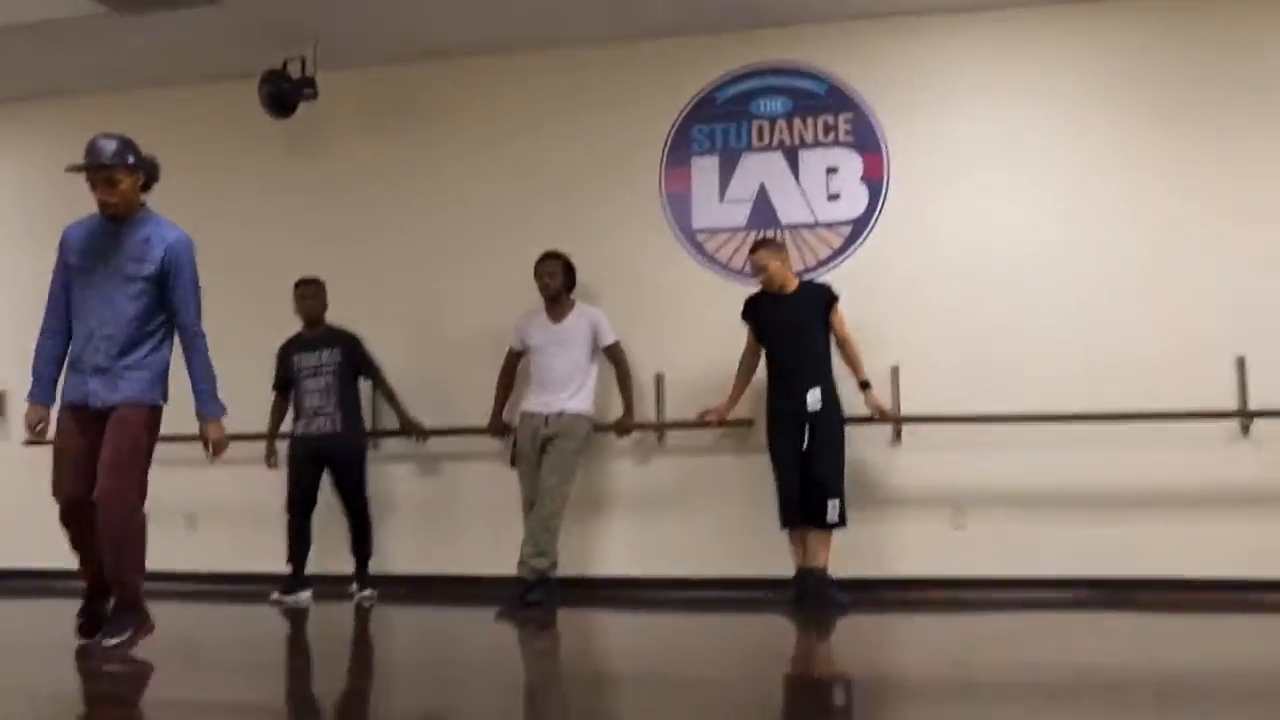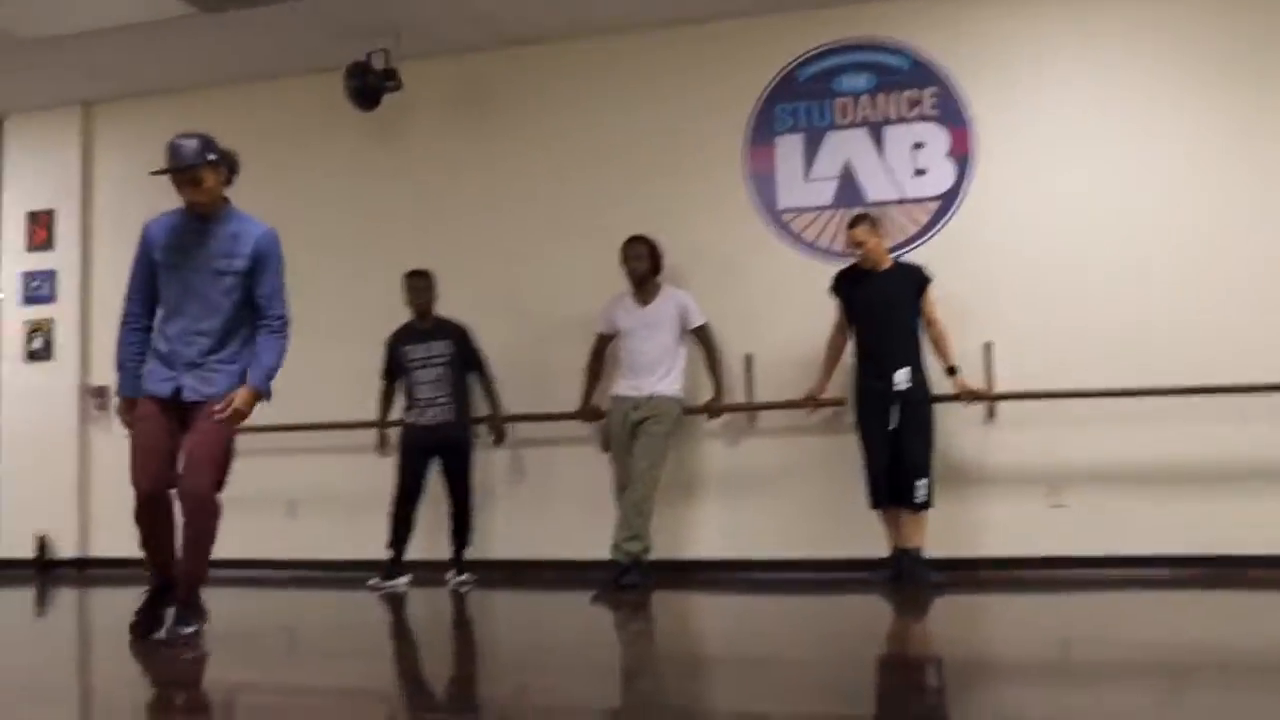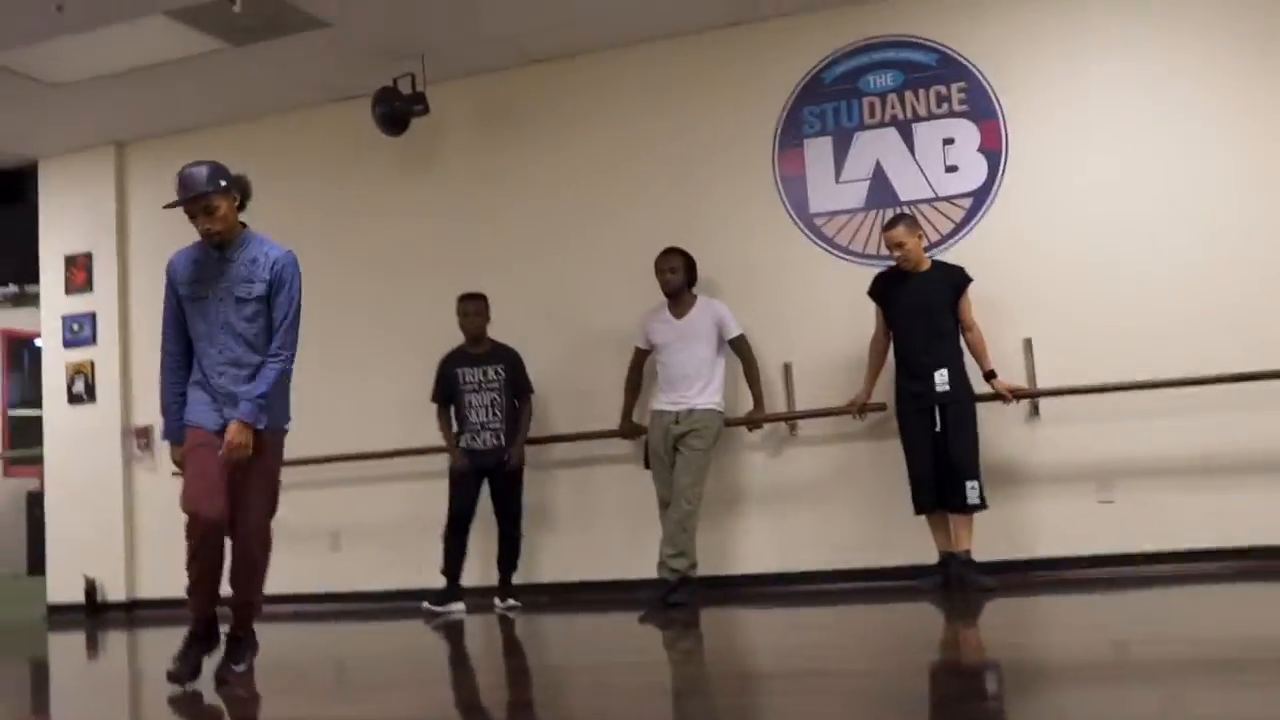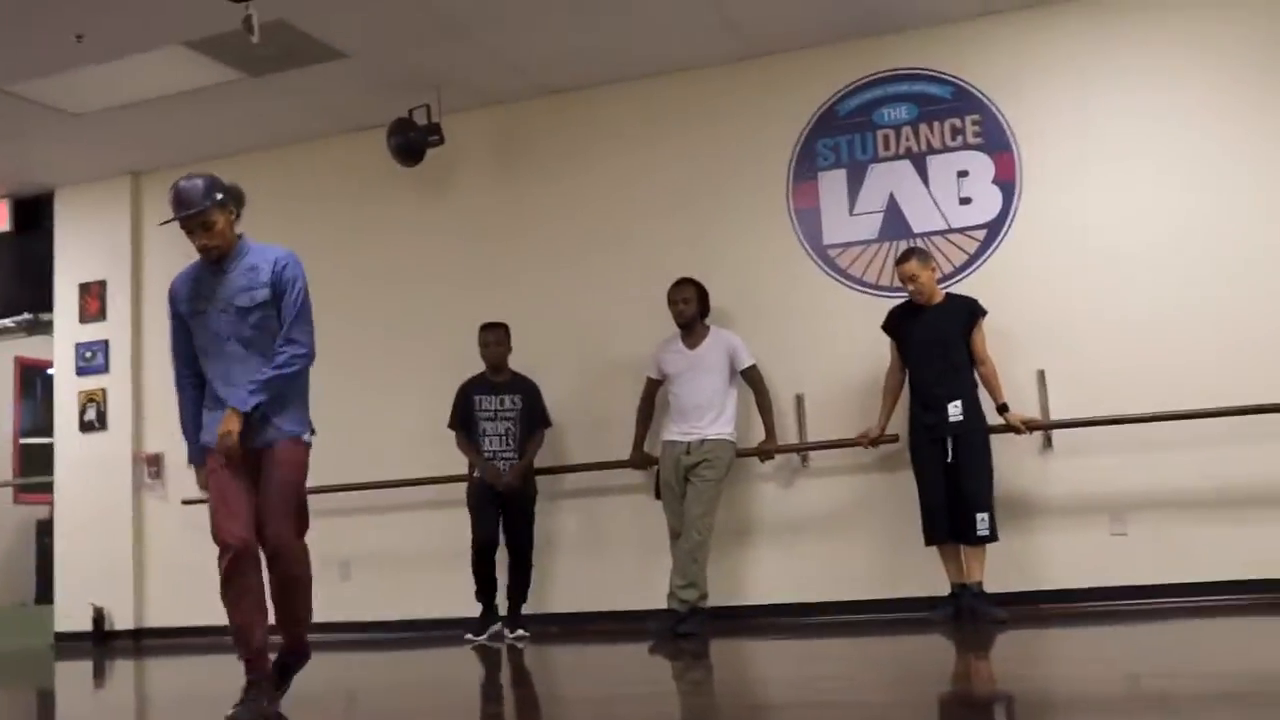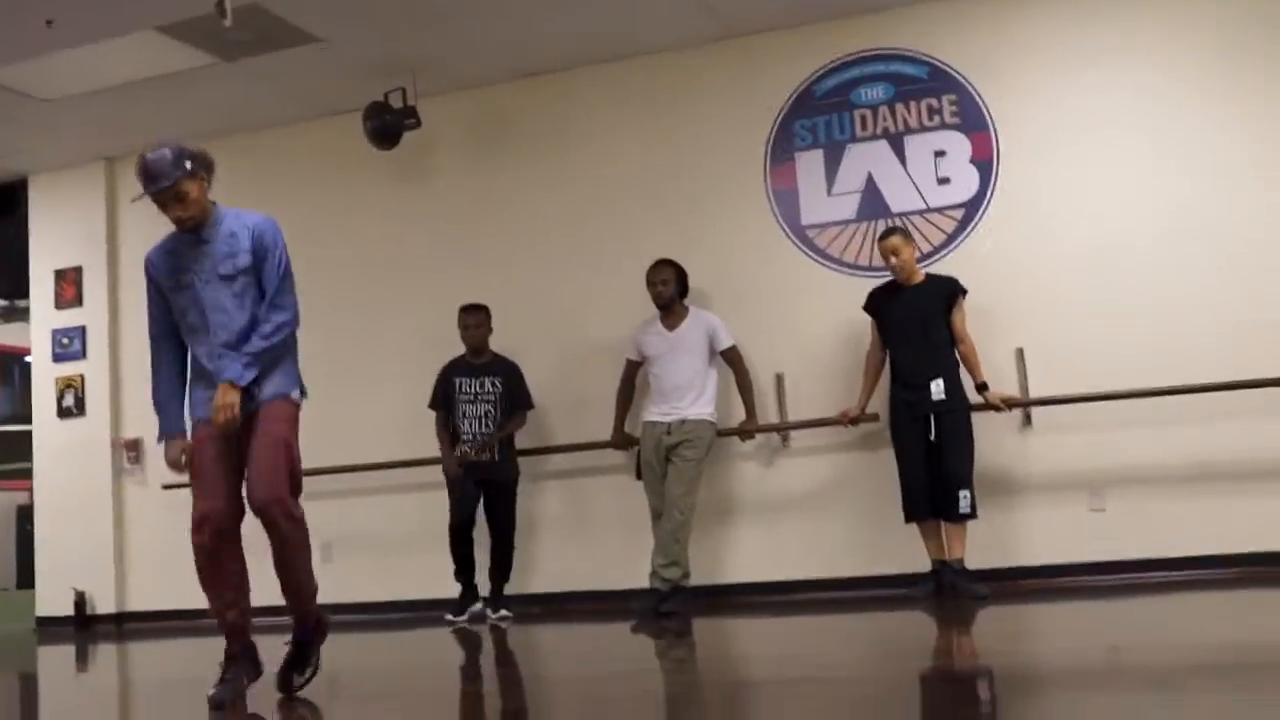
dt=0.2s
person 1, frame 1
left shoulder: (170, 244)
right shoulder: (75, 238)
left elbow: (191, 332)
right elbow: (56, 323)
left wrist: (210, 410)
right wrist: (40, 394)
left hip: (135, 392)
right hip: (80, 392)
left knee: (118, 498)
right knee: (71, 497)
left ankle: (131, 608)
right ankle: (98, 592)
person 1, frame 2
left shoulder: (257, 239)
right shoulder: (158, 233)
left elbow: (272, 323)
right elbow: (137, 316)
left wrist: (255, 385)
right wrist: (127, 387)
left hip: (218, 385)
right hip: (159, 384)
left knee: (198, 490)
right knee: (149, 488)
left ankle: (189, 596)
right ankle: (162, 583)
person 1, frame 3
left shoulder: (277, 262)
right shoulder: (181, 268)
left elbow: (282, 351)
right elbow: (175, 356)
left wrist: (248, 417)
right wrist: (174, 430)
left hip: (258, 418)
right hip: (203, 415)
left knee: (251, 528)
right knee: (203, 517)
left ankle: (242, 633)
right ankle: (202, 625)
person 1, frame 4
left shoulder: (279, 265)
right shoulder: (183, 289)
left elbow: (299, 350)
right elbow: (188, 376)
left wrist: (244, 408)
right wrist: (196, 449)
left hip: (279, 428)
right hip: (223, 434)
left knee: (282, 542)
right knee: (235, 544)
left ankle: (293, 648)
person 1, frame 5
left shoulder: (257, 231)
right shoulder: (159, 261)
left elbow: (283, 316)
right elbow: (166, 350)
left wrist: (237, 380)
right wrist: (171, 427)
left hip: (267, 391)
right hip: (210, 408)
left knee: (271, 501)
right knee: (211, 523)
left ankle: (307, 624)
right ankle: (239, 651)
person 2, frame 1
left shoulder: (819, 295)
right shoulder: (757, 306)
left elbow: (844, 341)
right elbow: (751, 356)
left wrist: (866, 389)
right wrist: (729, 404)
left hip: (822, 406)
right hip: (782, 410)
left knee: (825, 486)
right knee: (791, 493)
left ankle: (820, 575)
right ankle: (802, 575)
person 2, frame 2
left shoulder: (912, 276)
right shoulder: (847, 281)
left elbow: (932, 325)
right elbow: (840, 333)
left wrist: (953, 374)
right wrist: (821, 383)
left hip: (910, 386)
right hip: (871, 389)
left knee: (914, 468)
right knee: (881, 471)
left ankle: (914, 556)
right ankle: (897, 554)
person 2, frame 3
left shoulder: (952, 277)
right shoulder: (884, 284)
left elbow: (969, 329)
right elbow: (881, 339)
left wrist: (992, 377)
right wrist: (866, 391)
left hip: (952, 388)
right hip: (911, 394)
left knee: (961, 469)
right knee: (925, 477)
left ankle: (963, 560)
right ankle: (945, 559)
person 2, frame 4
left shoulder: (965, 308)
right shoulder: (898, 319)
left elbow: (982, 362)
right elbow: (896, 372)
left wrist: (1005, 409)
right wrist: (880, 424)
left hip: (966, 420)
right hip: (924, 427)
left knee: (974, 501)
right knee: (937, 508)
left ankle: (975, 592)
right ankle: (957, 591)
person 2, frame 5
left shoulder: (946, 288)
right shoulder: (879, 299)
left elbow: (962, 341)
right elbow: (877, 352)
left wrist: (984, 388)
right wrist: (861, 404)
left hip: (948, 400)
right hip: (905, 406)
left knee: (955, 479)
right knee: (917, 486)
left ankle: (957, 568)
right ankle: (938, 567)
person 3, frame 1
left shoulder: (591, 317)
right shoulder: (528, 322)
left elbow: (619, 362)
right elbow: (509, 368)
left wrist: (628, 412)
right wrist: (496, 415)
left hip: (572, 417)
right hip: (531, 416)
left knee: (550, 498)
right knee: (532, 500)
left ankle: (532, 574)
right ankle: (541, 576)
person 3, frame 2
left shoulder: (678, 300)
right shoulder: (616, 306)
left elbow: (708, 344)
right elbow: (598, 352)
left wrist: (718, 394)
right wrist: (587, 400)
left hip: (662, 400)
right hip: (622, 400)
left knee: (642, 481)
right knee: (625, 483)
left ankle: (627, 557)
right ankle: (634, 557)
person 3, frame 3
left shoulder: (715, 311)
right shoulder: (651, 320)
left elbow: (746, 355)
right elbow: (636, 368)
left wrist: (758, 405)
right wrist: (626, 417)
left hip: (702, 414)
right hip: (661, 415)
left knee: (685, 498)
right knee: (668, 500)
left ankle: (673, 575)
right ankle: (681, 574)
person 3, frame 4
left shoulder: (727, 342)
right shoulder: (664, 350)
left elbow: (758, 385)
right elbow: (648, 398)
left wrist: (770, 436)
right wrist: (638, 447)
left hip: (714, 444)
right hip: (673, 445)
left knee: (696, 528)
right knee: (678, 530)
left ankle: (681, 605)
right ankle: (692, 605)
person 3, frame 5
left shoulder: (706, 322)
right shoulder: (643, 332)
left elbow: (738, 366)
right elbow: (628, 379)
left wrist: (751, 416)
right wrist: (618, 428)
left hip: (694, 425)
right hip: (653, 426)
left knee: (677, 507)
right knee: (659, 510)
left ankle: (664, 584)
right ankle: (675, 584)
person 4, frame 1
left shoulder: (345, 342)
right shoulder: (288, 350)
left elbow: (377, 378)
right elbow: (281, 397)
left wrist: (403, 416)
right wrist: (271, 439)
left hip: (346, 439)
right hip: (304, 442)
left knee: (356, 507)
right knee: (298, 508)
left ankle: (362, 575)
right ankle: (297, 579)
person 4, frame 2
left shoulder: (455, 332)
right shoulder: (399, 339)
left elbow: (480, 372)
right elbow: (389, 384)
left wrist: (495, 414)
right wrist: (381, 427)
left hip: (455, 428)
right hip: (416, 430)
left knee: (460, 495)
right knee: (406, 495)
left ankle: (458, 561)
right ankle: (396, 564)
person 4, frame 3
left shoulder: (508, 357)
right shoulder: (450, 363)
left elbow: (525, 403)
right elbow: (443, 410)
left wrist: (519, 444)
right wrist: (452, 449)
left hip: (505, 454)
right hip: (467, 455)
left knee: (509, 520)
right knee: (458, 518)
left ankle: (505, 587)
right ankle: (451, 591)
person 4, frame 4
left shoulder: (526, 388)
right shoulder: (469, 390)
left elbow: (538, 434)
right elbow: (461, 436)
left wrist: (519, 469)
right wrist: (484, 466)
left hip: (519, 483)
right hip: (482, 482)
left knee: (521, 550)
right knee: (483, 545)
left ankle: (514, 615)
right ankle: (488, 612)
person 4, frame 5
left shoulder: (508, 370)
right shoulder: (450, 372)
left elbow: (521, 416)
right elbow: (441, 418)
left wrist: (493, 440)
right wrist: (447, 455)
left hip: (501, 465)
right hip: (462, 465)
left knee: (503, 531)
right knee: (460, 525)
left ankle: (497, 596)
right ankle: (468, 591)
